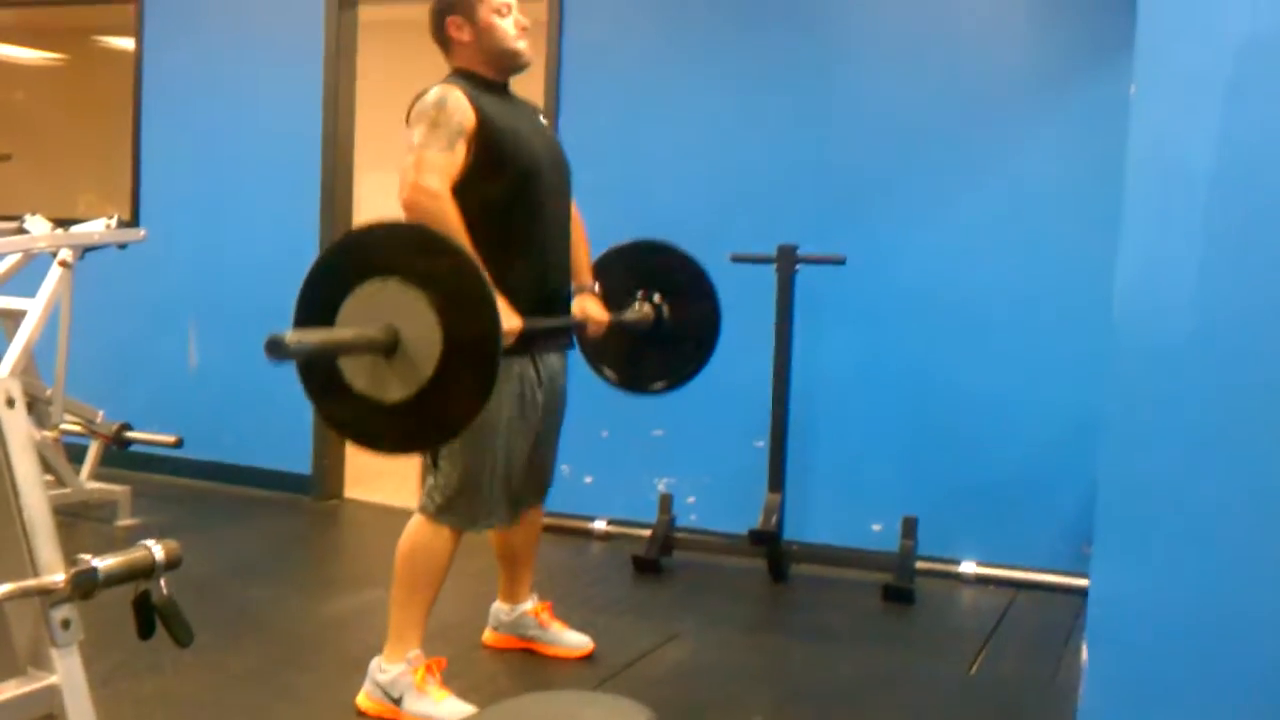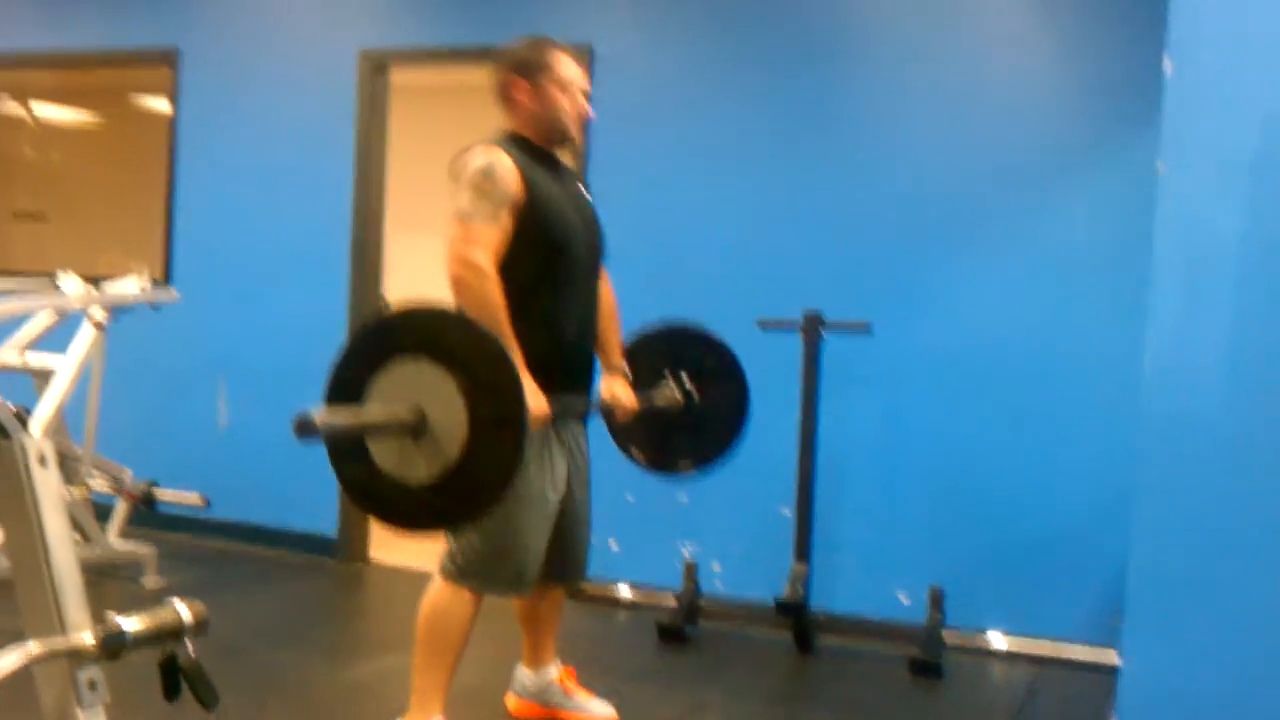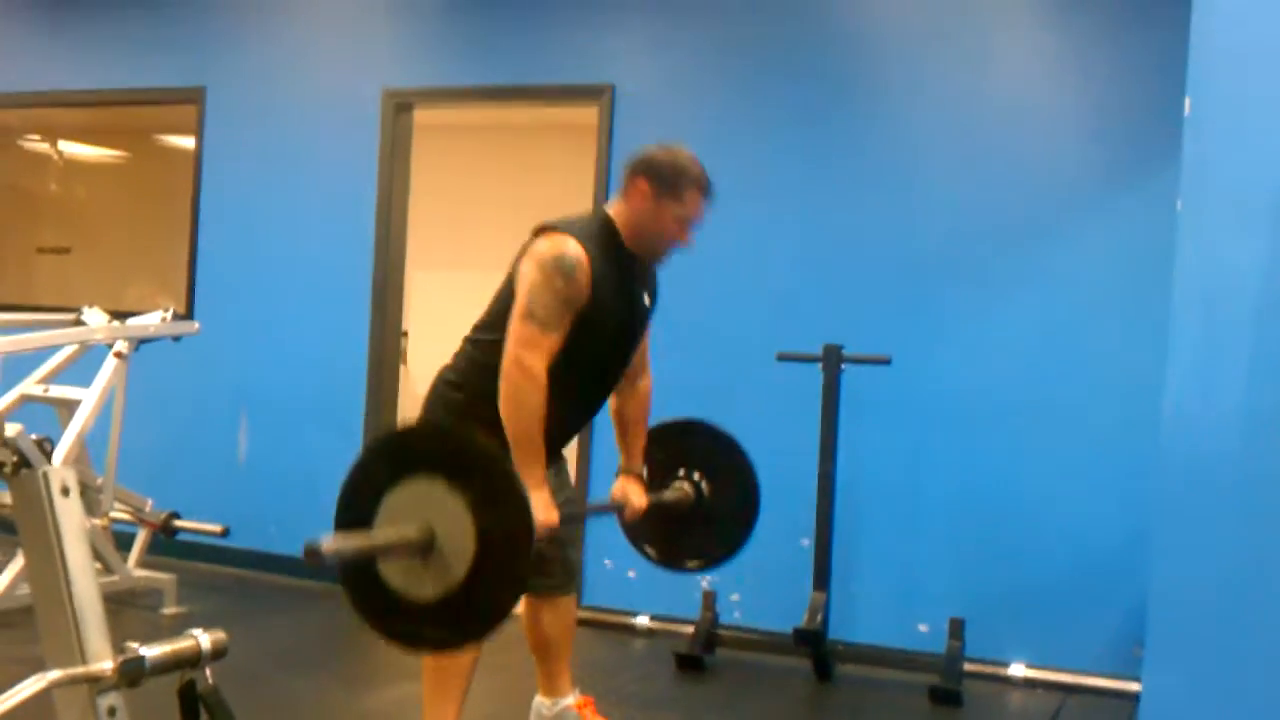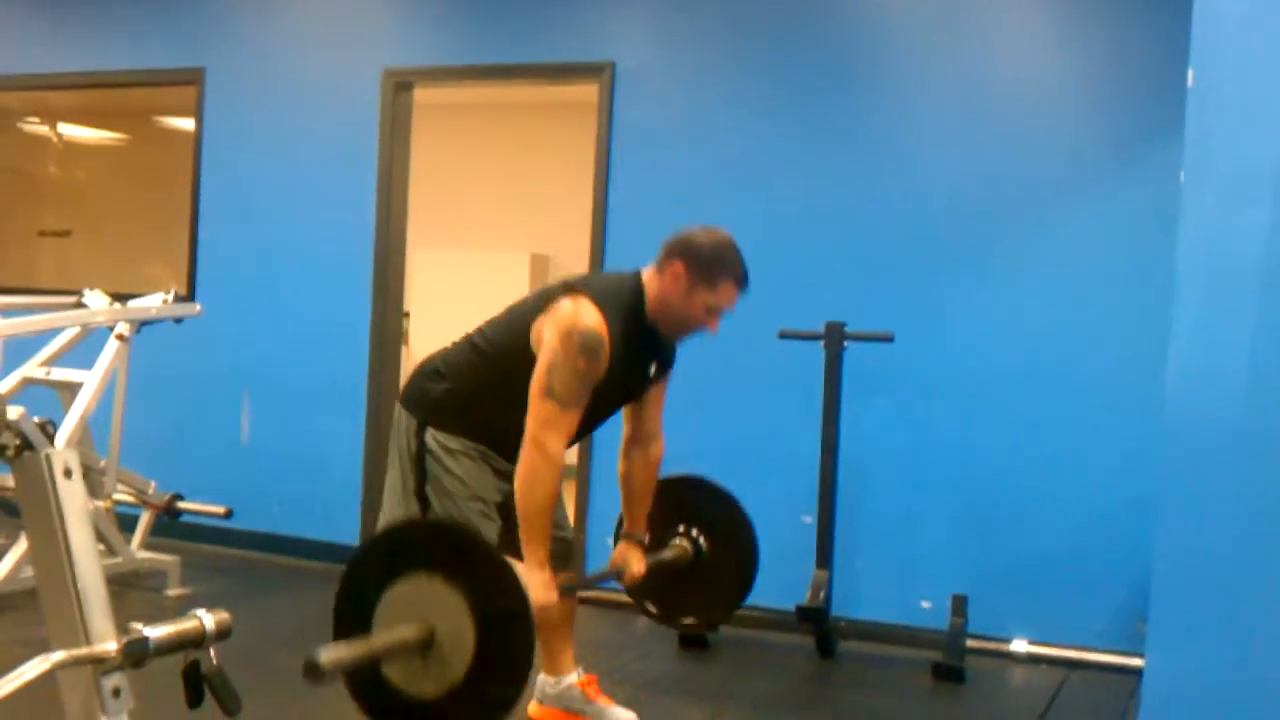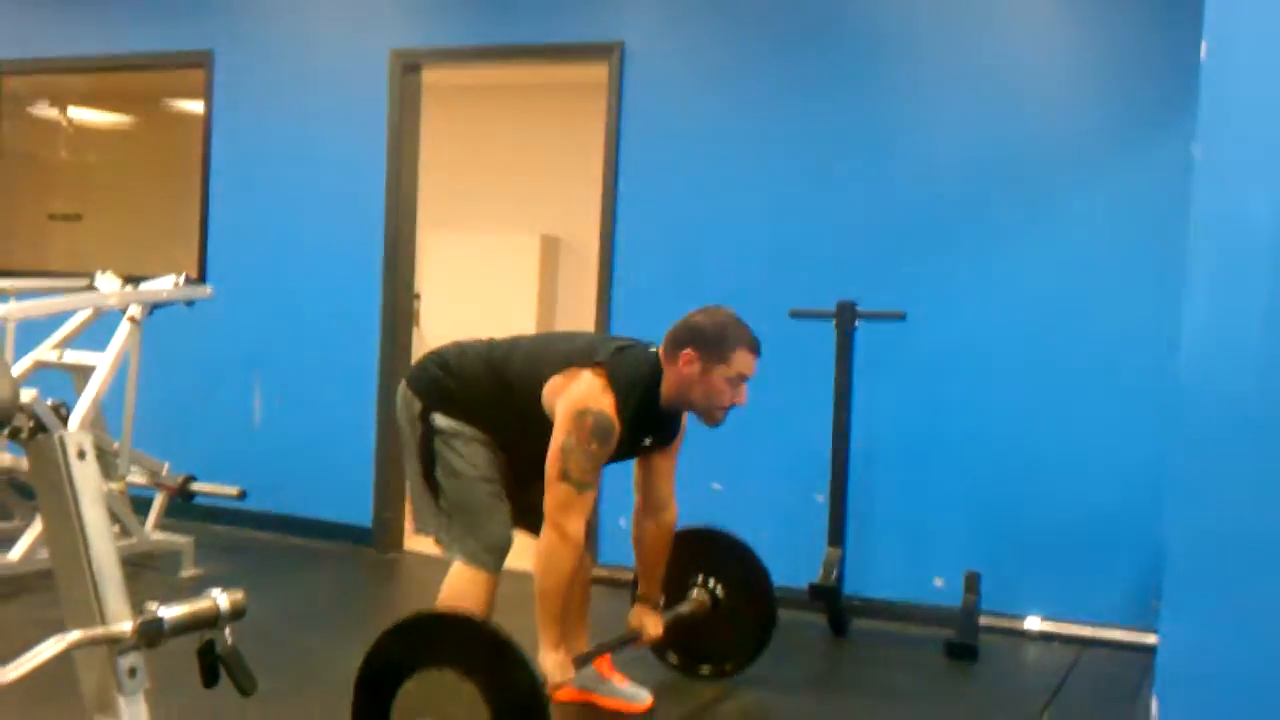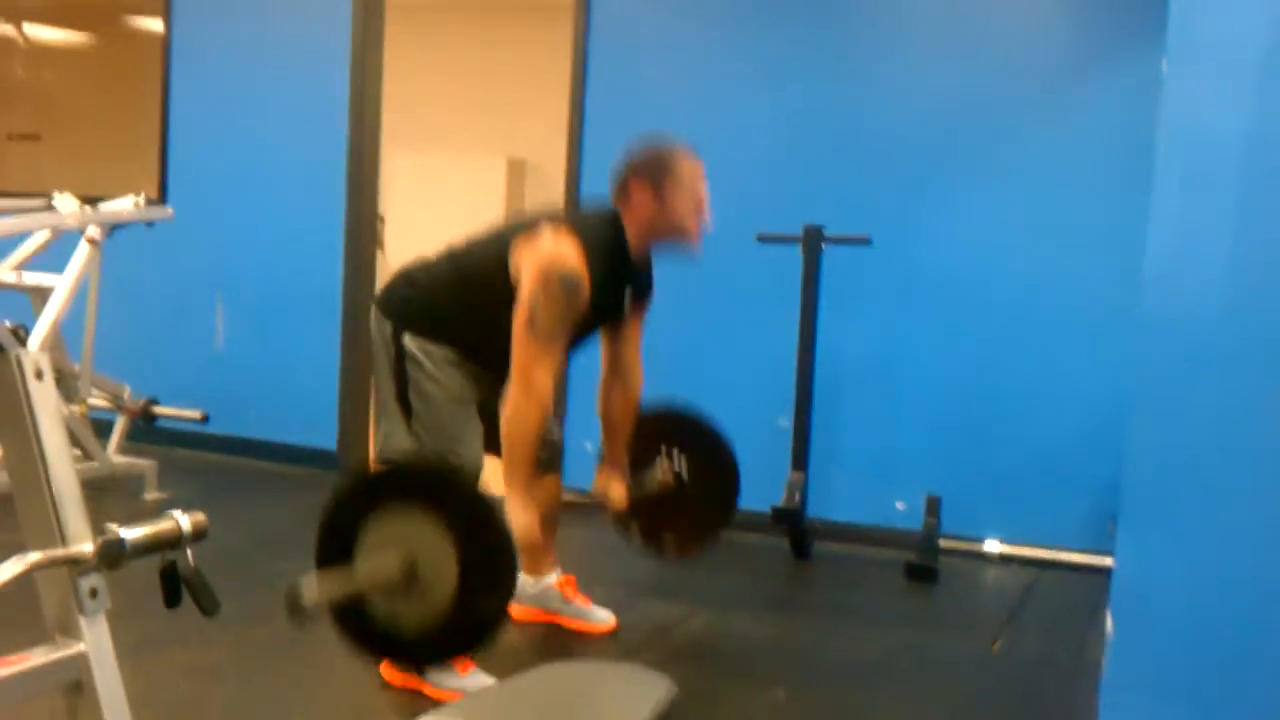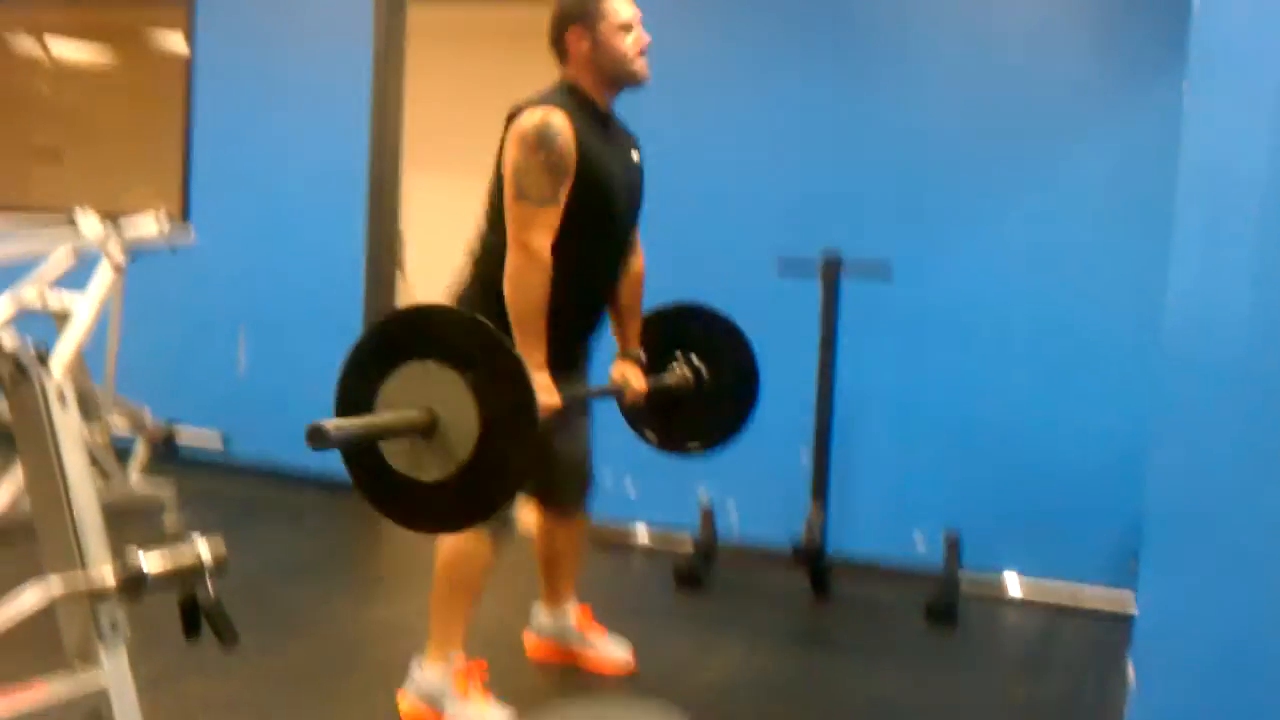
dt=0.3s
person 1, frame 1
left shoulder: (525, 114)
right shoulder: (449, 103)
left elbow: (561, 205)
right elbow: (421, 191)
left wrist: (586, 290)
right wrist: (484, 299)
left hip: (541, 333)
left knee: (528, 488)
right knee: (456, 499)
left ankle: (515, 611)
person 1, frame 2
left shoulder: (567, 181)
right shoulder: (493, 167)
left elbow: (595, 282)
right elbow: (470, 267)
left wrist: (616, 373)
right wrist: (516, 381)
left hip: (562, 406)
left knee: (558, 560)
right knee: (478, 565)
person 1, frame 3
left shoulder: (640, 276)
right shoulder: (566, 255)
left elbow: (632, 380)
right elbow: (523, 366)
left wrist: (631, 471)
right wrist: (529, 485)
left hip: (538, 446)
right hip: (477, 436)
left knee: (557, 577)
person 1, frame 4
left shoulder: (658, 343)
right shoulder: (589, 323)
left elbow: (644, 445)
right elbow: (543, 447)
left wrist: (634, 538)
right wrist: (531, 569)
left hip: (503, 427)
right hip: (446, 422)
left knee: (559, 552)
person 1, frame 5
left shoulder: (664, 409)
right shoulder: (598, 402)
left elbow: (657, 511)
right elbow: (561, 528)
left wrist: (649, 601)
right wrist: (550, 648)
left hip: (509, 424)
right hip: (447, 410)
left knee: (577, 542)
right knee: (482, 548)
left ankle: (579, 670)
person 1, frame 6
left shoulder: (635, 272)
right shoulder: (567, 257)
left elbow: (622, 376)
right elbow: (530, 383)
left wrist: (615, 467)
right wrist: (516, 499)
left hip: (484, 342)
right hip: (419, 332)
left knee: (546, 457)
right knee: (451, 473)
left ankle: (540, 588)
person 1, frame 7
left shoulder: (623, 143)
right shoulder: (548, 126)
left elbow: (628, 259)
right elbow: (529, 250)
left wrist: (629, 354)
right wrist: (530, 370)
left hip: (561, 353)
right hip: (499, 341)
left knee: (568, 490)
left ankle: (557, 620)
